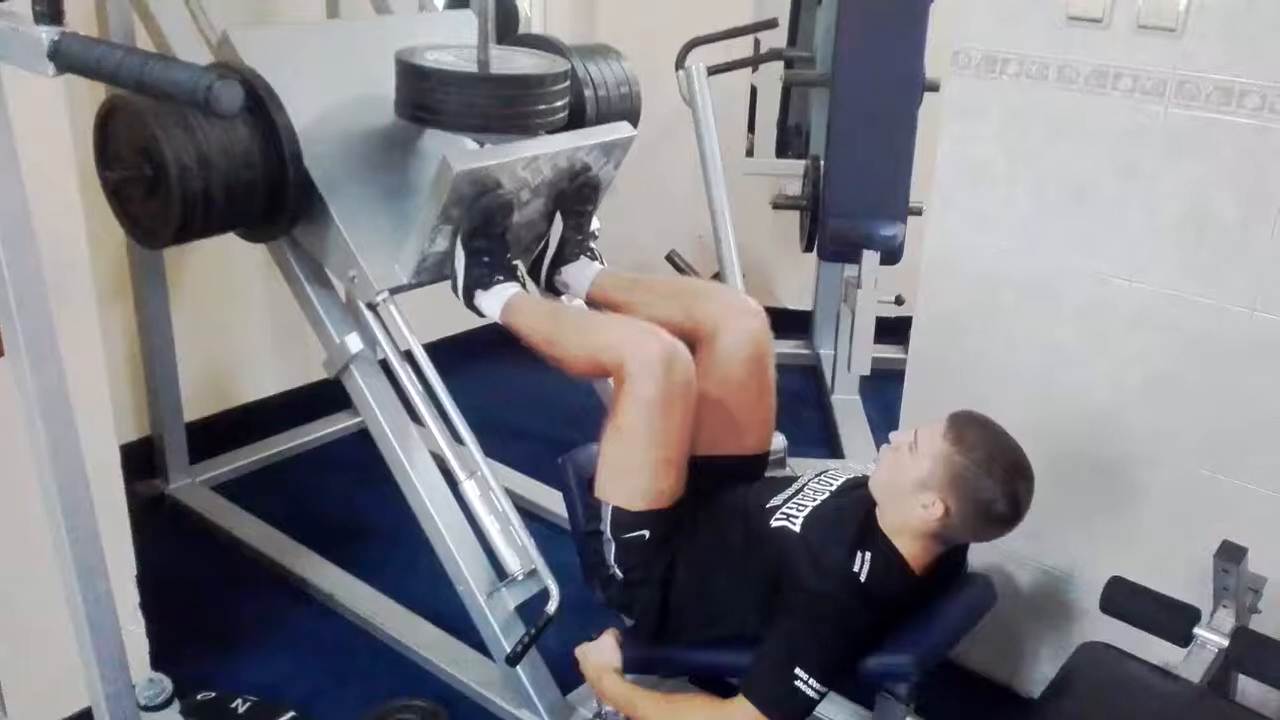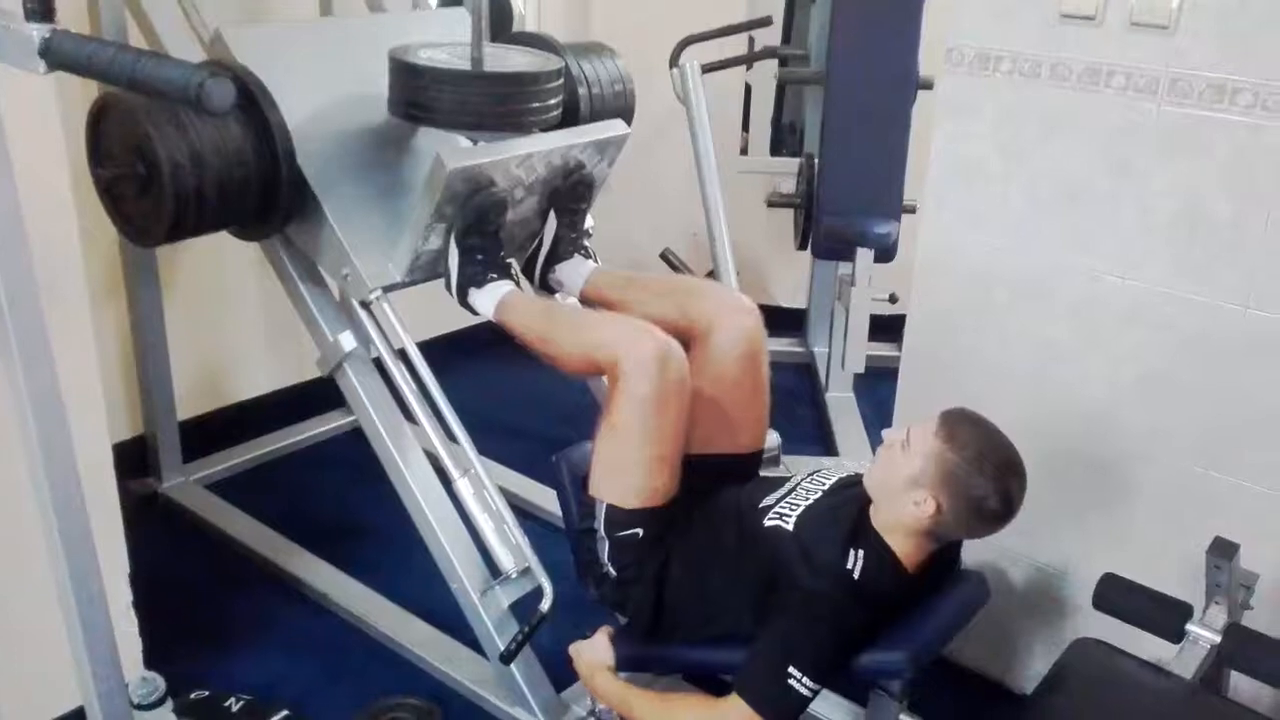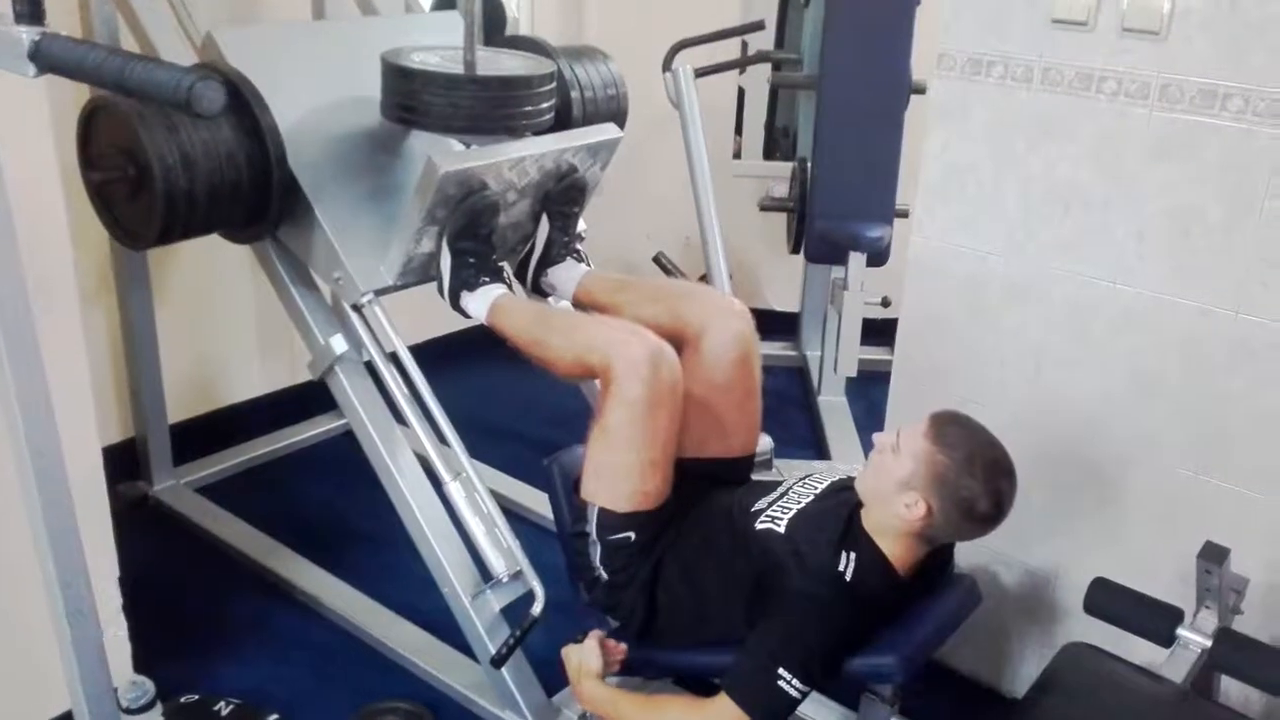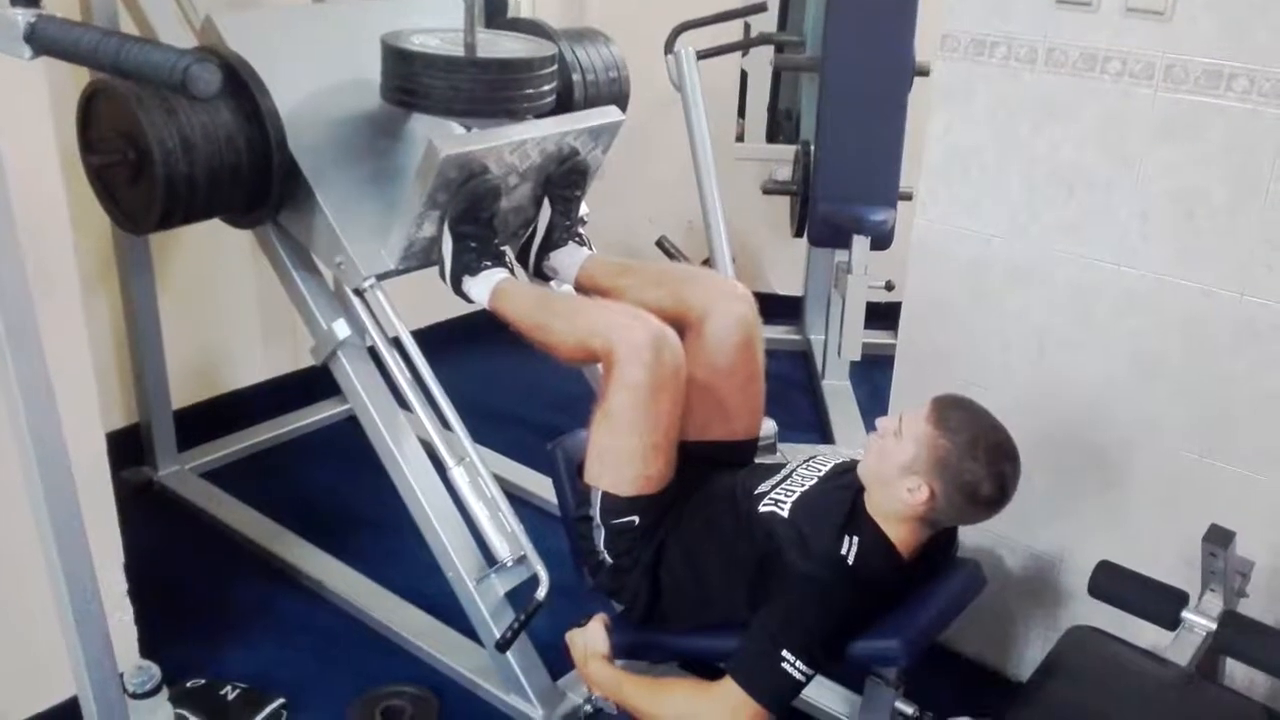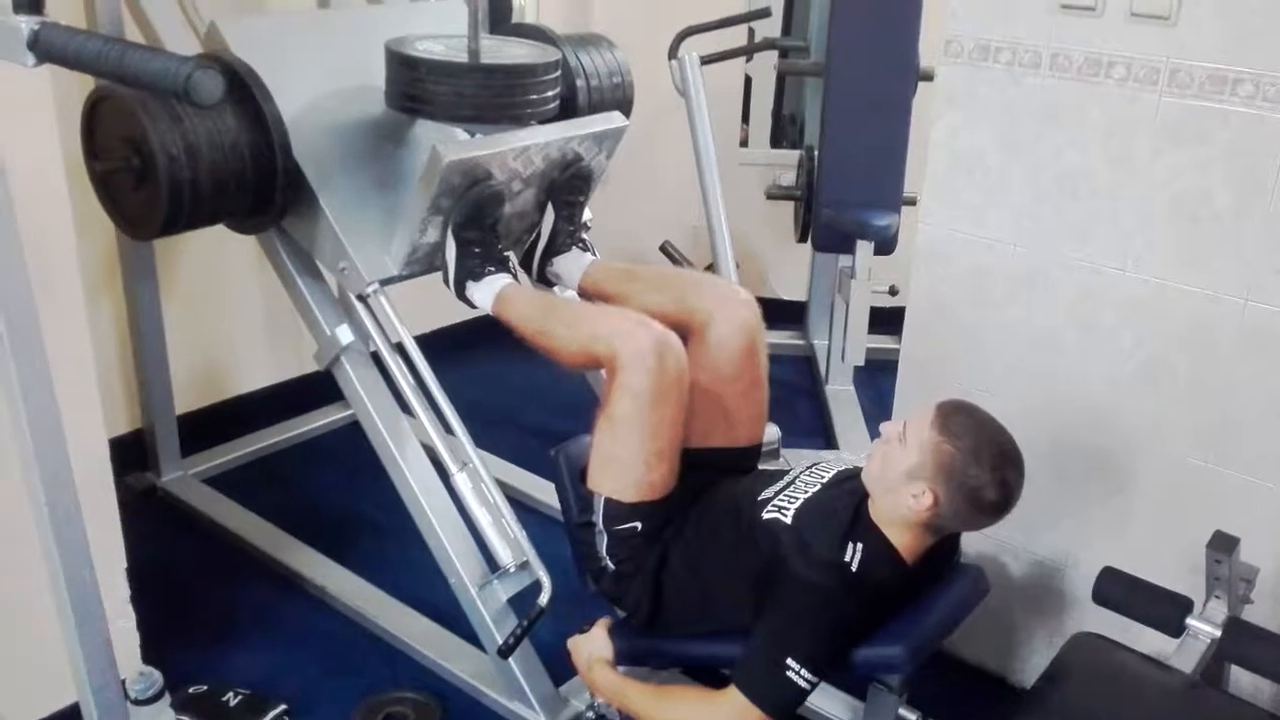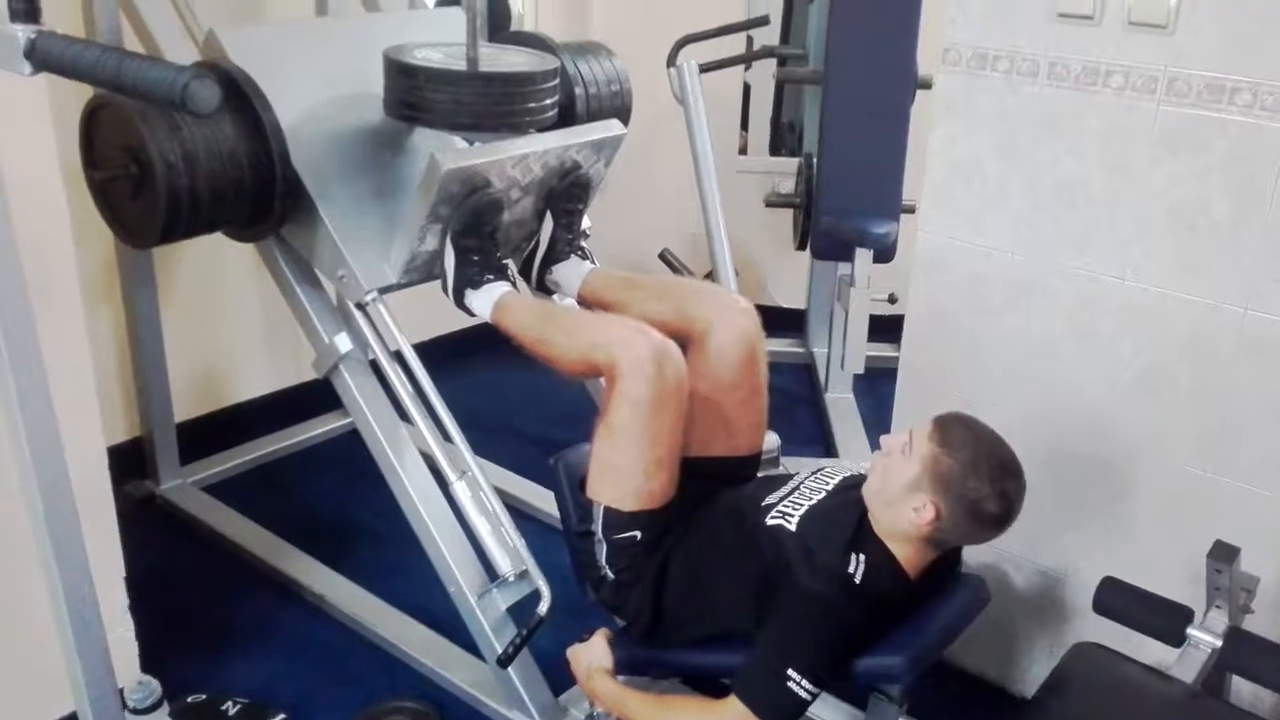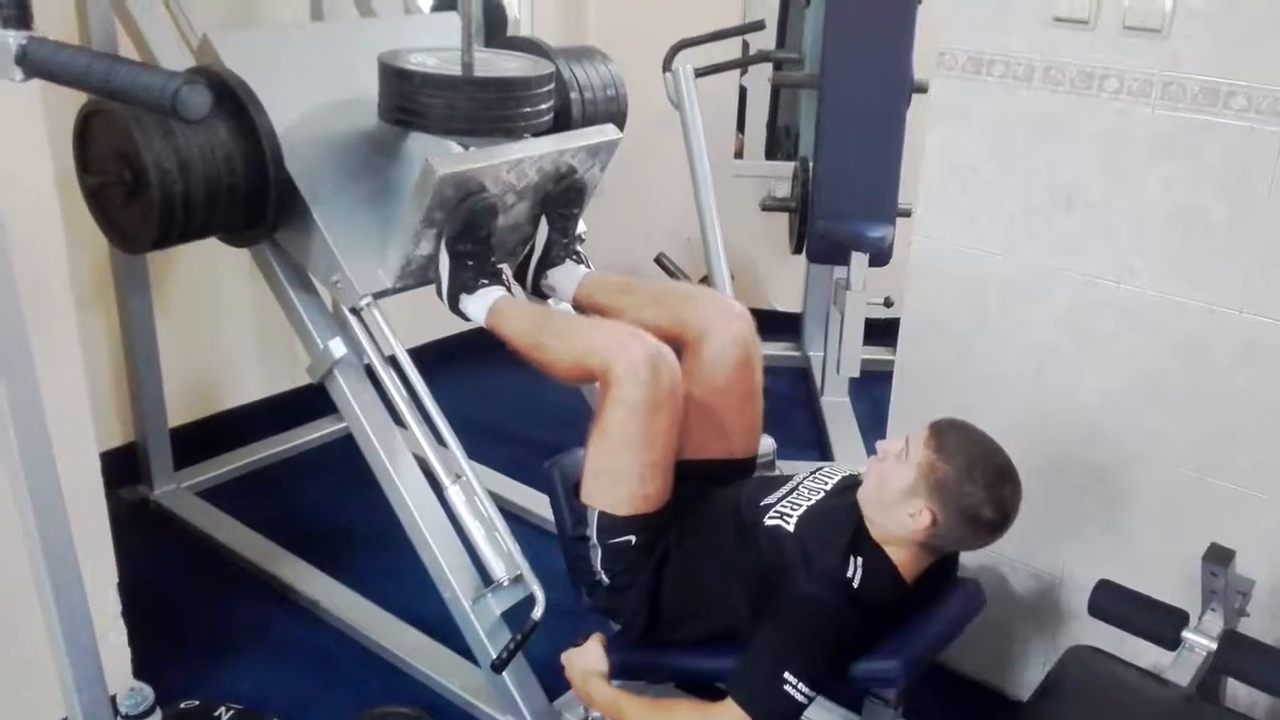
dt=0.3s
person 1, frame 1
left shoulder: (838, 598)
right shoulder: (929, 545)
left hip: (651, 569)
right hip: (725, 506)
left knee: (653, 355)
right knee: (736, 320)
left ankle: (498, 295)
right ankle: (575, 272)
person 1, frame 2
left shoulder: (834, 596)
right shoulder: (926, 540)
left hip: (645, 567)
right hip: (720, 509)
left knee: (647, 352)
right knee: (731, 316)
left ankle: (493, 293)
right ankle: (569, 269)
person 1, frame 3
left shoulder: (823, 599)
right shoulder: (917, 545)
left hip: (635, 574)
right hip: (712, 506)
left knee: (641, 357)
right knee: (723, 323)
left ankle: (484, 297)
right ankle: (562, 272)
person 1, frame 4
left shoulder: (827, 581)
right shoulder: (921, 523)
left wrist: (598, 673)
left hip: (639, 555)
right hip: (714, 491)
left knee: (642, 339)
right knee: (725, 305)
left ankle: (487, 280)
right ankle: (564, 257)
person 1, frame 5
left shoulder: (832, 588)
right shoulder: (925, 532)
left hip: (642, 561)
right hip: (718, 497)
left knee: (645, 346)
right knee: (728, 311)
left ankle: (490, 285)
right ankle: (568, 262)
person 1, frame 6
left shoulder: (831, 599)
right shoulder: (923, 542)
left hip: (642, 569)
right hip: (717, 506)
left knee: (645, 354)
right knee: (728, 319)
left ankle: (488, 294)
right ankle: (565, 270)
person 1, frame 7
left shoulder: (829, 603)
right shoulder: (917, 547)
left hip: (636, 572)
right hip: (712, 509)
left knee: (638, 359)
right knee: (723, 325)
left ankle: (484, 298)
right ankle: (561, 273)
